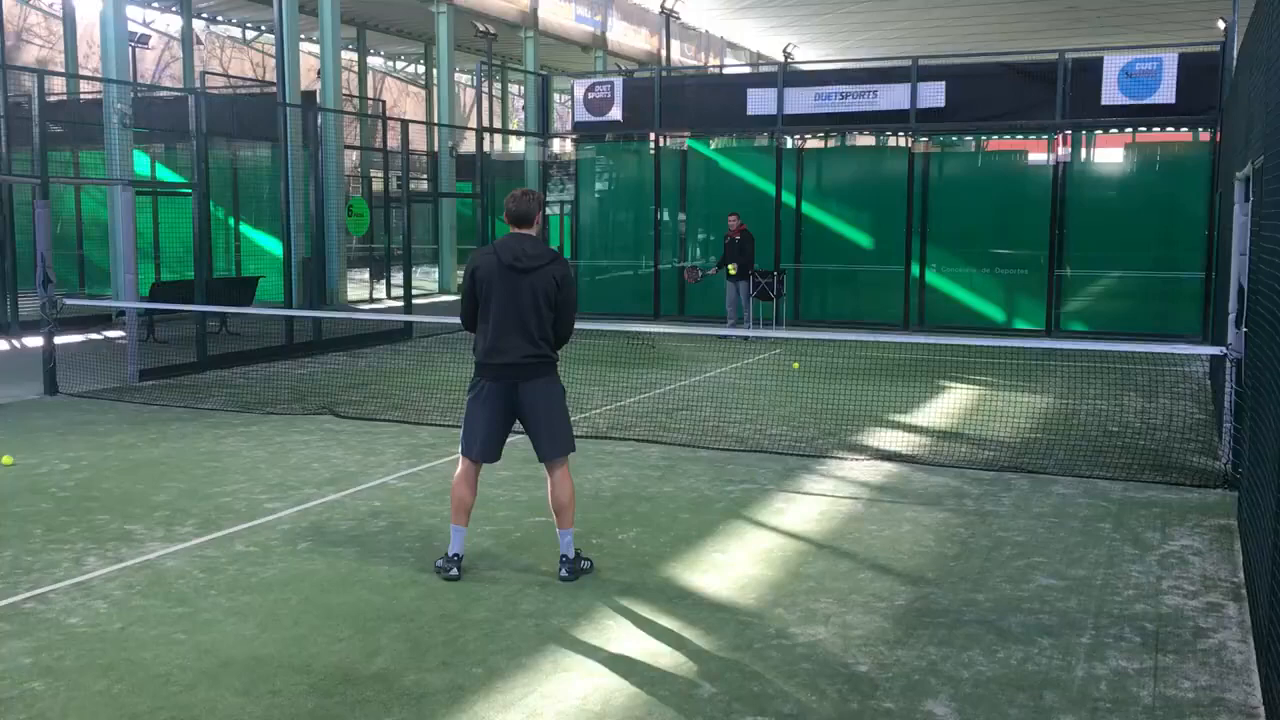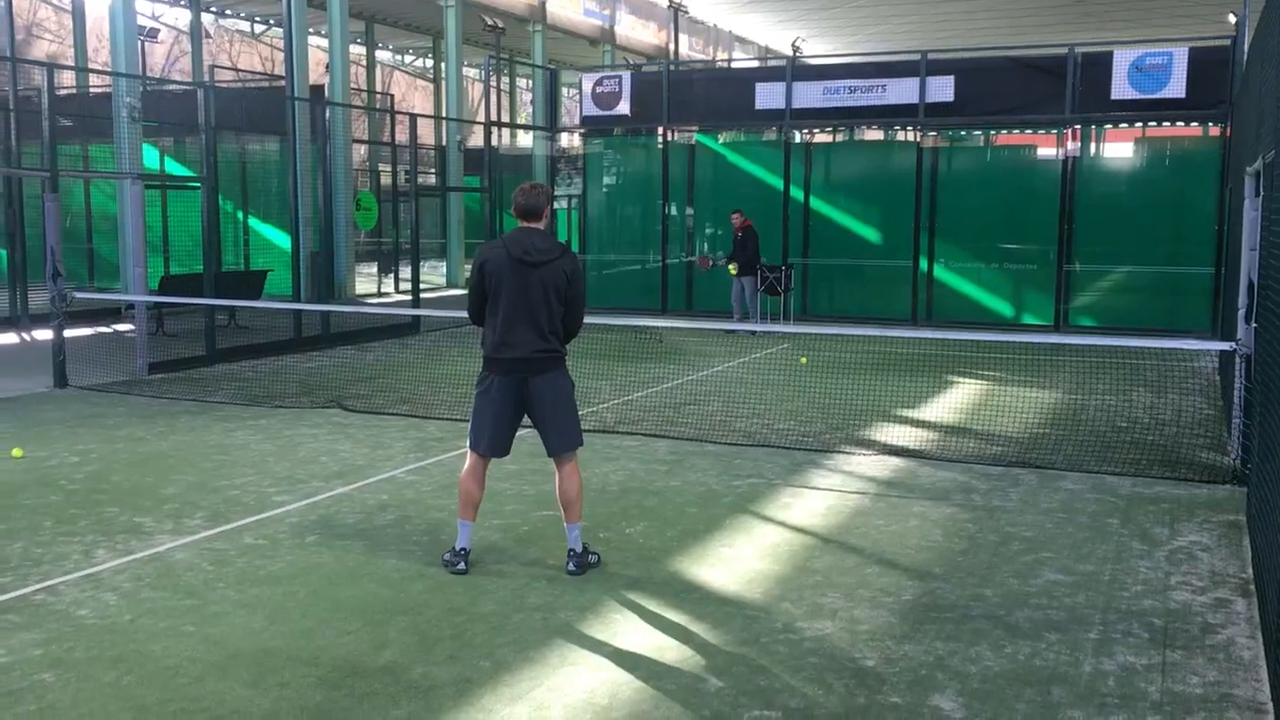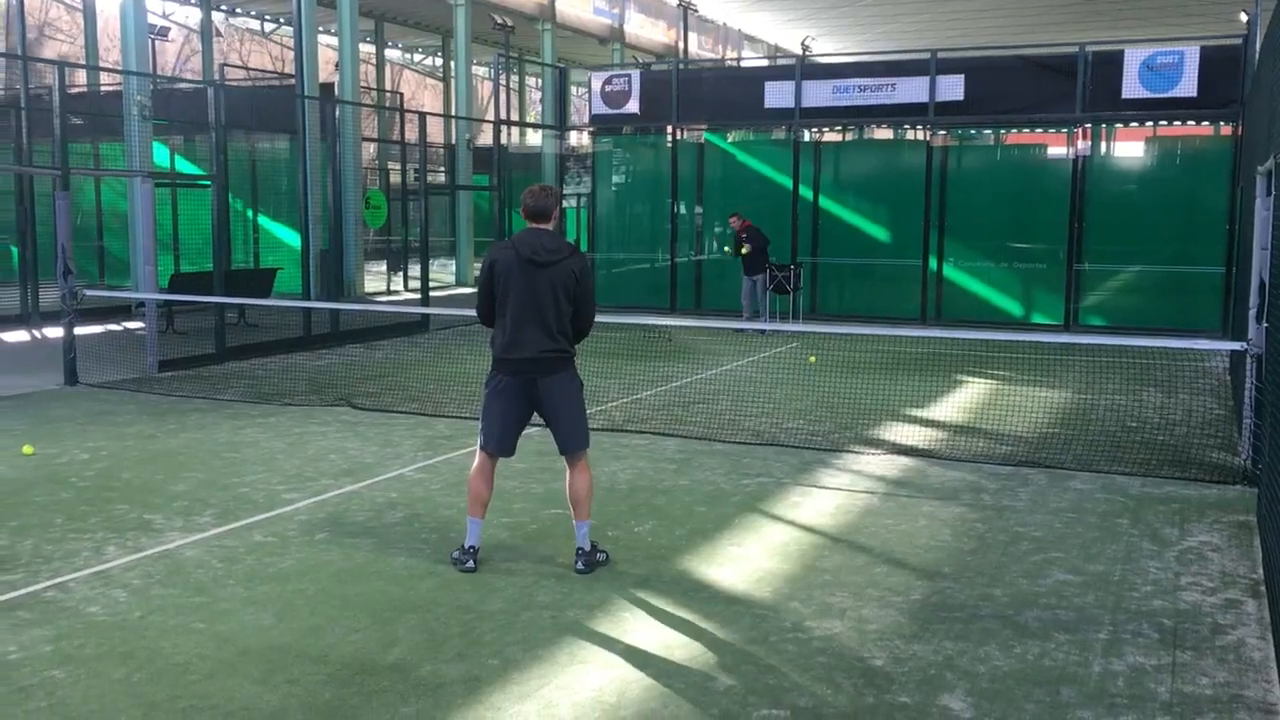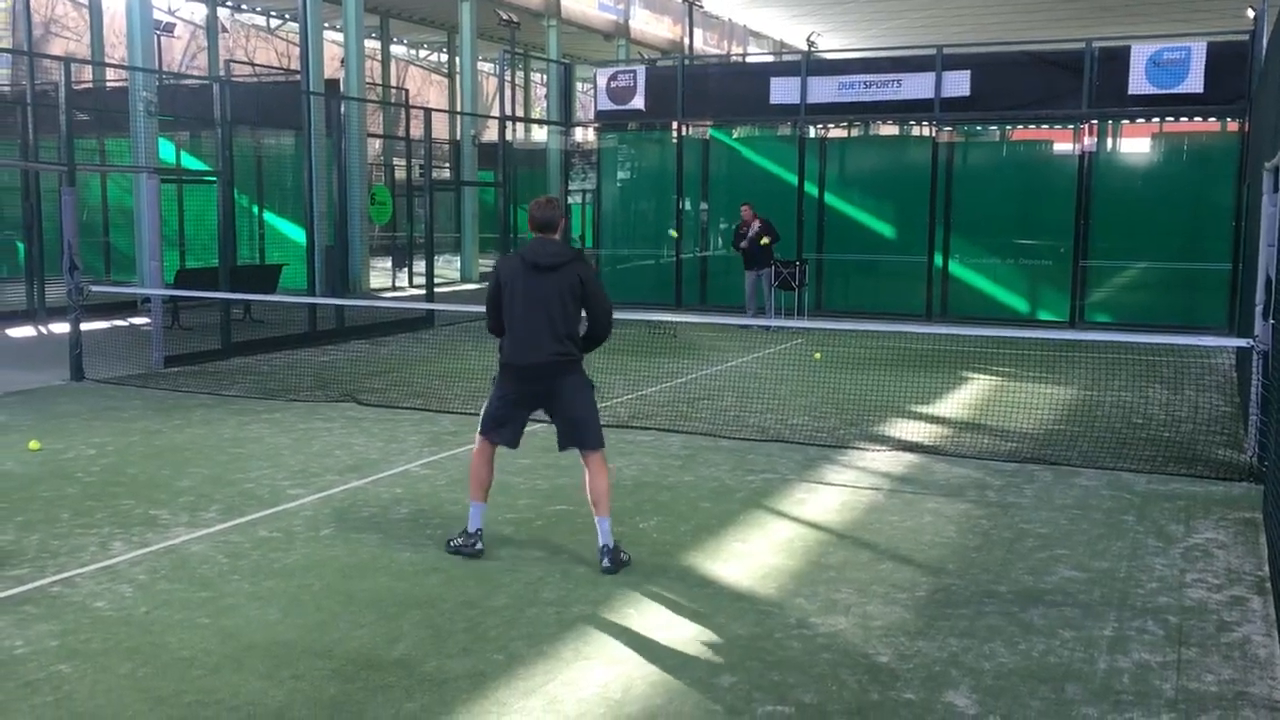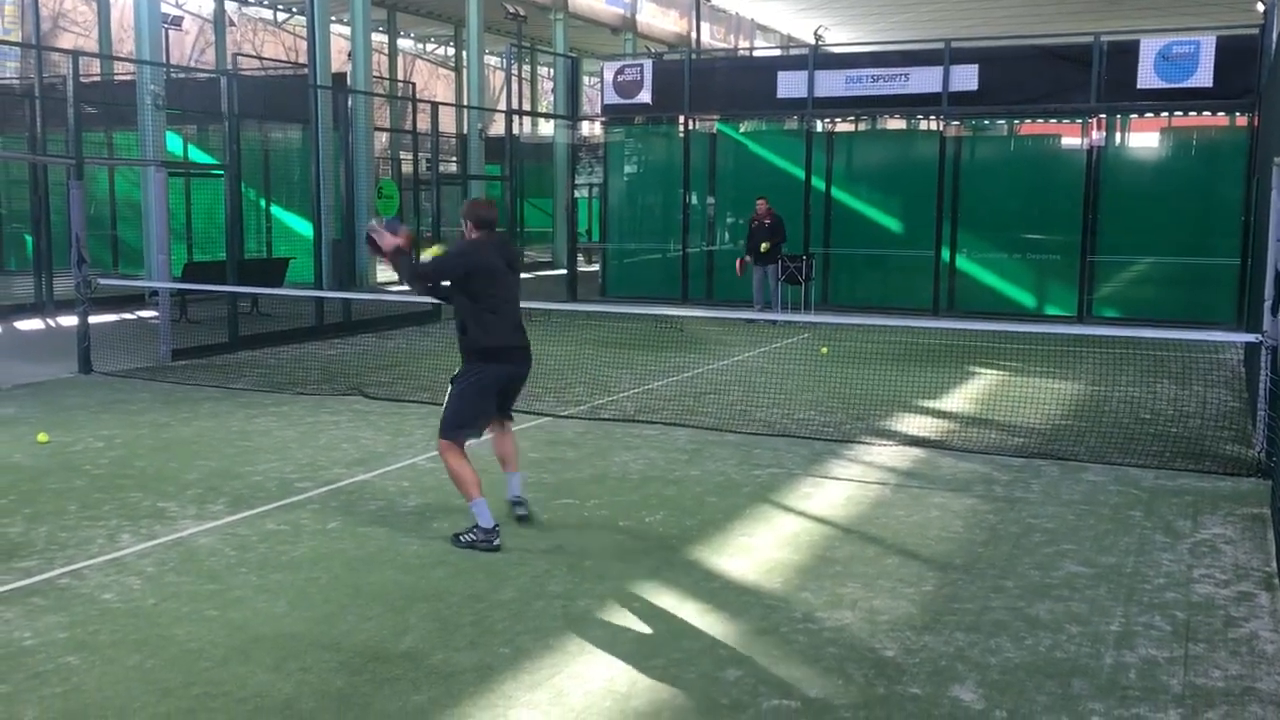
dt=0.5s
person 1, frame 1
left shoulder: (480, 261)
right shoulder: (556, 266)
left elbow: (467, 320)
right elbow: (564, 329)
left hip: (490, 375)
right hip: (539, 376)
left knee: (468, 464)
right knee: (557, 465)
left ankle: (453, 555)
right ankle: (568, 557)
person 1, frame 2
left shoulder: (489, 255)
right shoulder: (566, 260)
left elbow: (475, 314)
right elbow: (574, 323)
left hip: (499, 369)
right hip: (548, 370)
left knee: (477, 459)
right knee: (566, 461)
left ankle: (461, 549)
right ankle: (576, 551)
person 1, frame 3
left shoulder: (498, 255)
right shoulder: (575, 260)
left elbow: (485, 315)
right elbow: (584, 323)
left hip: (508, 369)
right hip: (557, 370)
left knee: (485, 458)
right knee: (577, 459)
left ankle: (470, 548)
right ankle: (584, 549)
person 1, frame 4
left shoulder: (506, 266)
right shoulder: (579, 265)
left elbow: (494, 325)
right elbow: (602, 324)
left hip: (516, 372)
right hip: (566, 373)
left knee: (484, 444)
right knee: (594, 457)
left ankle: (474, 533)
right ankle: (607, 546)
person 1, frame 5
left shoulder: (468, 253)
right shoulder: (506, 255)
left elbow: (419, 278)
left wrist: (393, 252)
left hip: (486, 362)
right hip: (518, 360)
left knee: (449, 445)
right knee: (500, 421)
left ankle: (486, 527)
right ankle: (517, 498)
